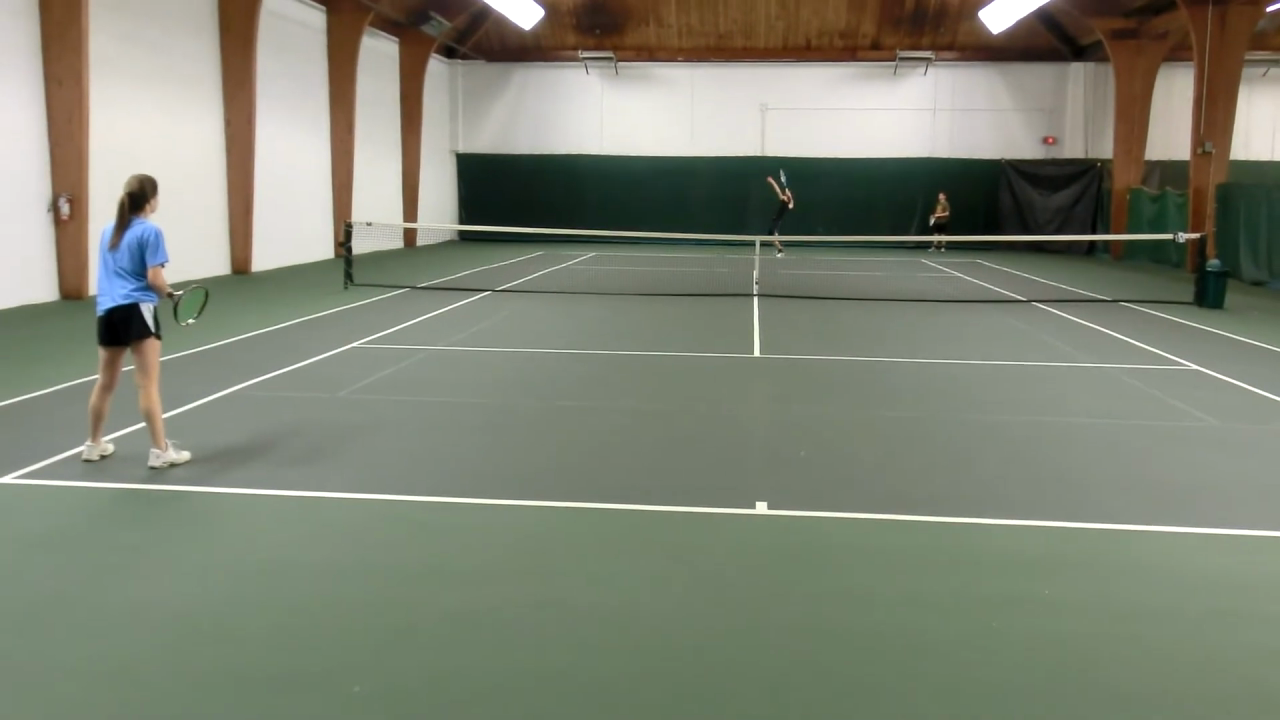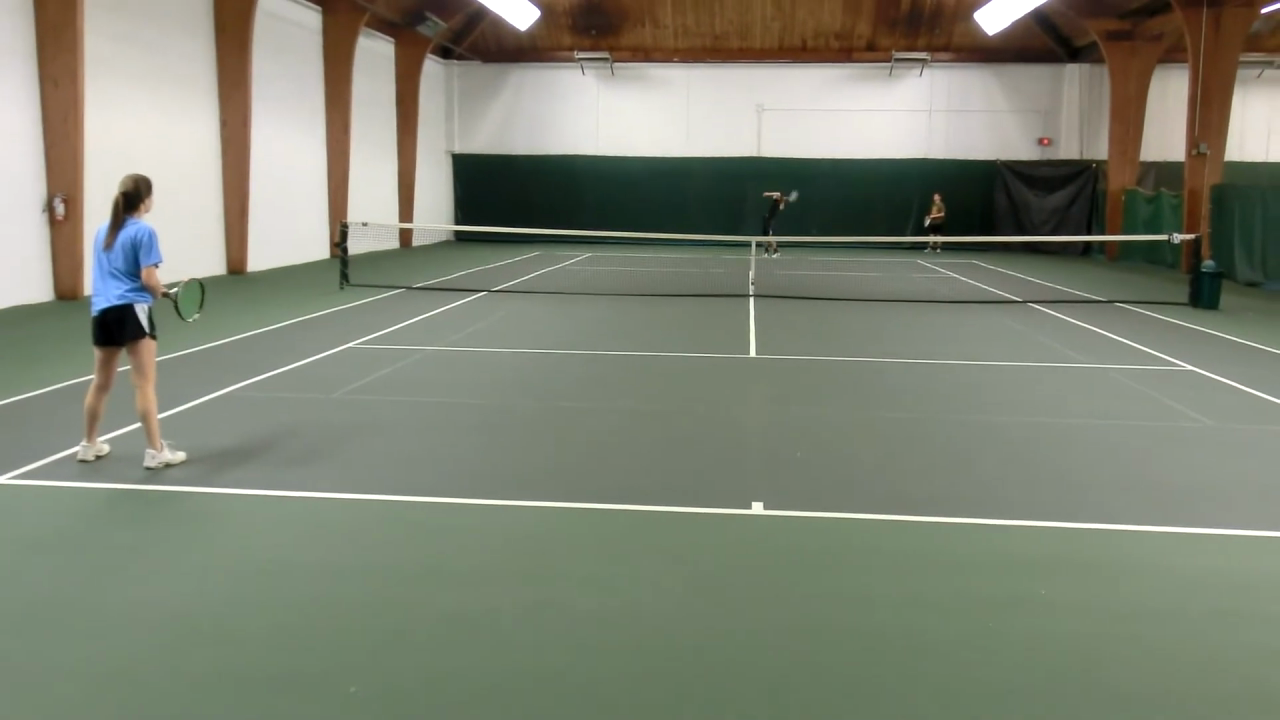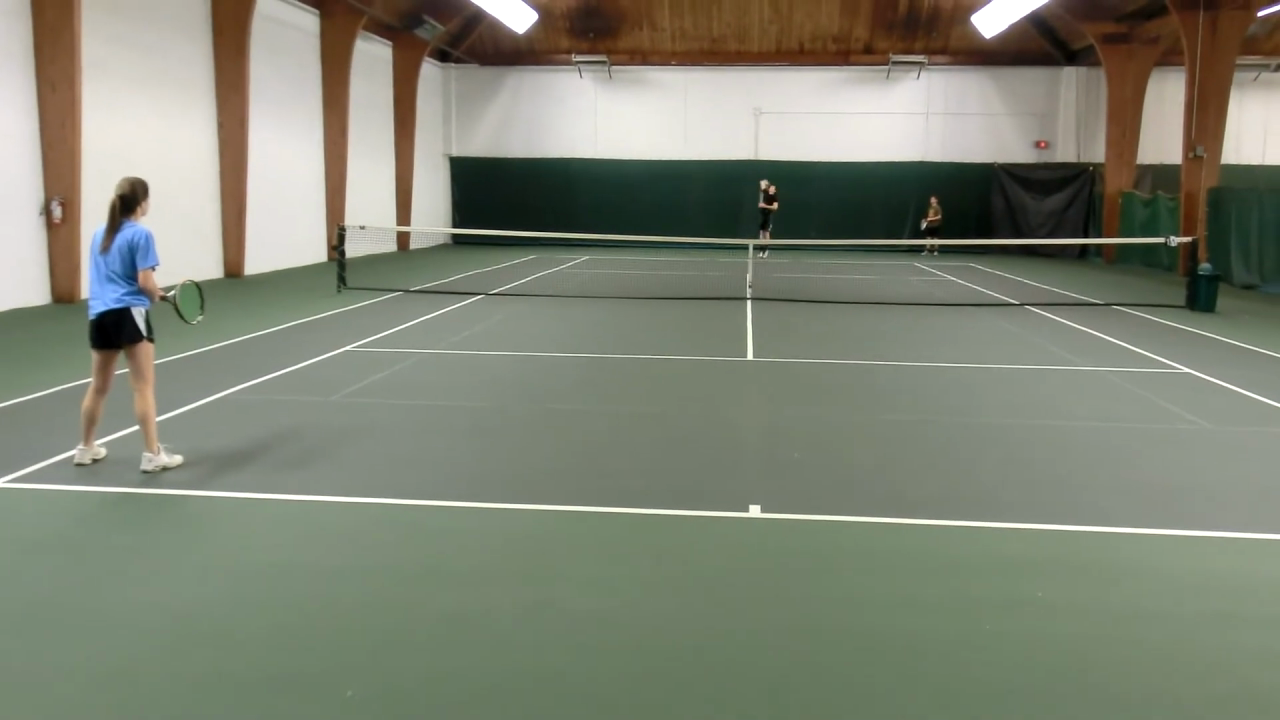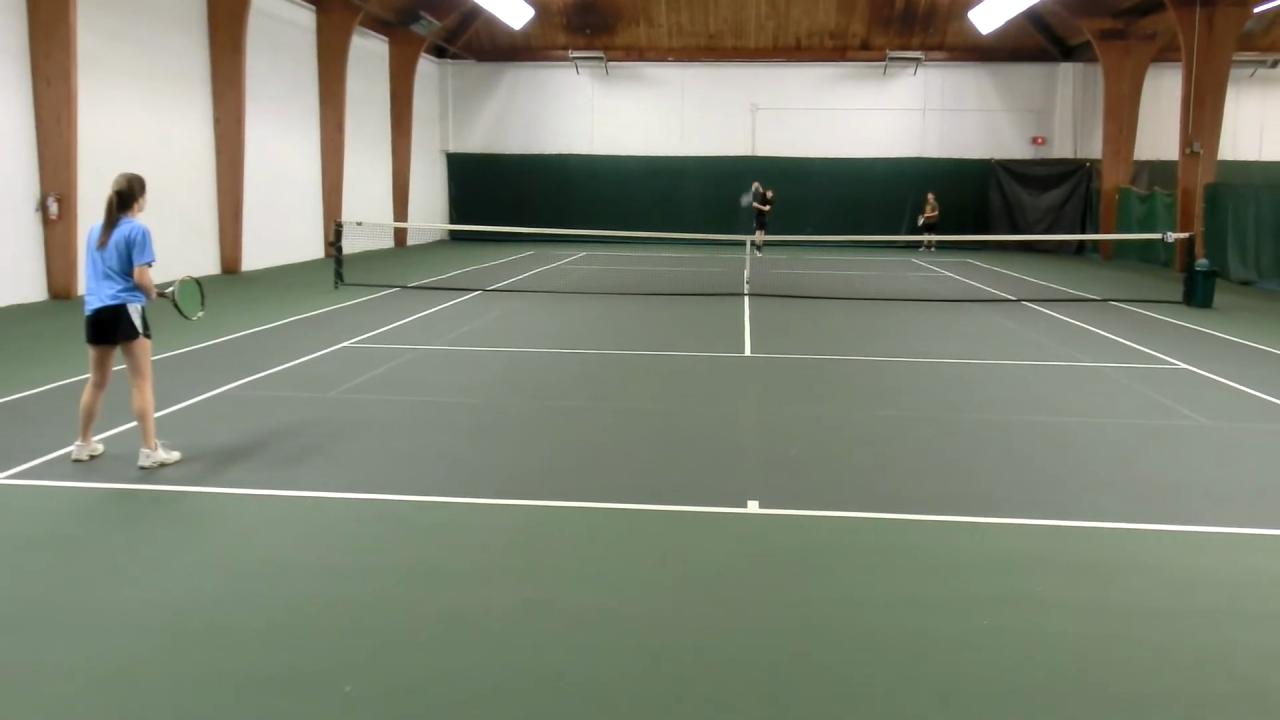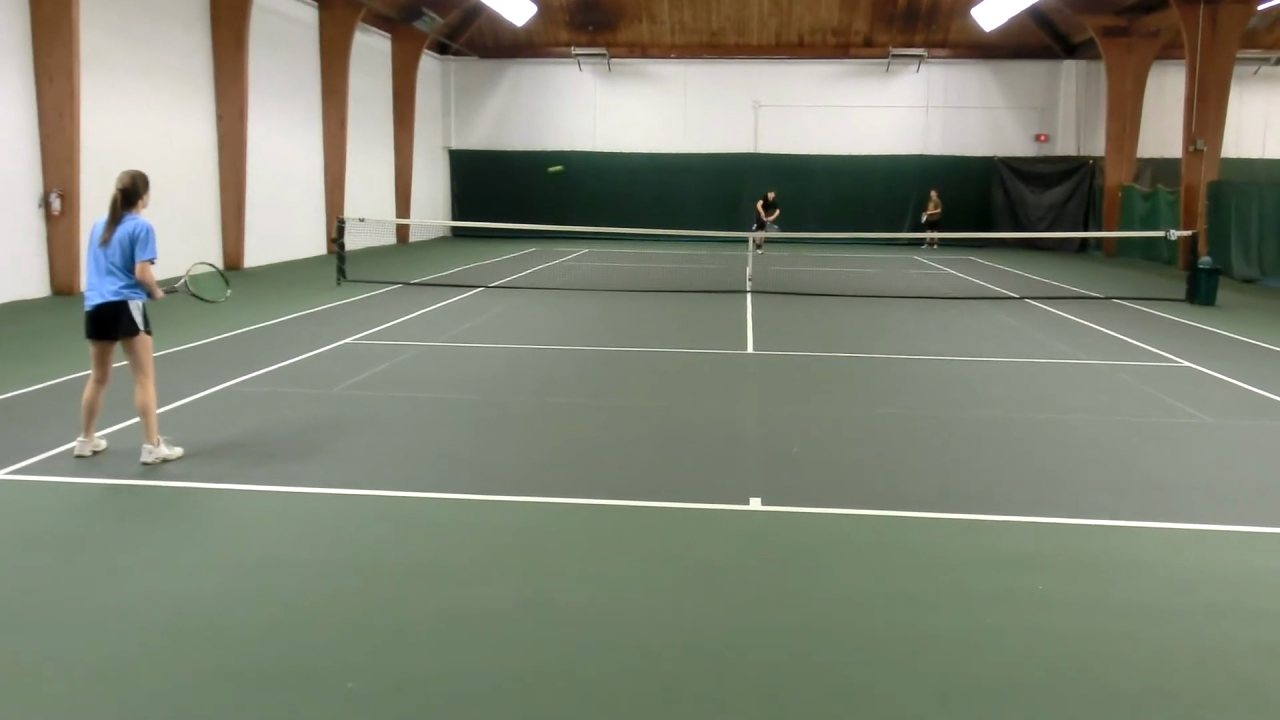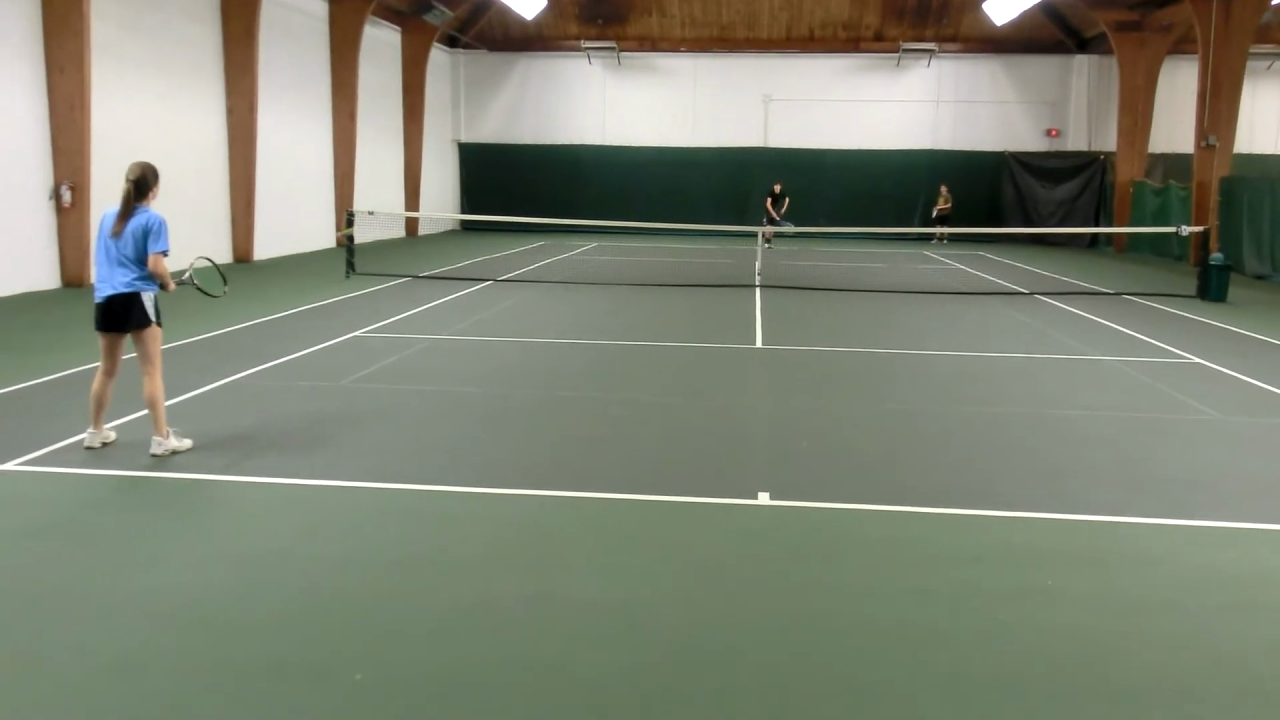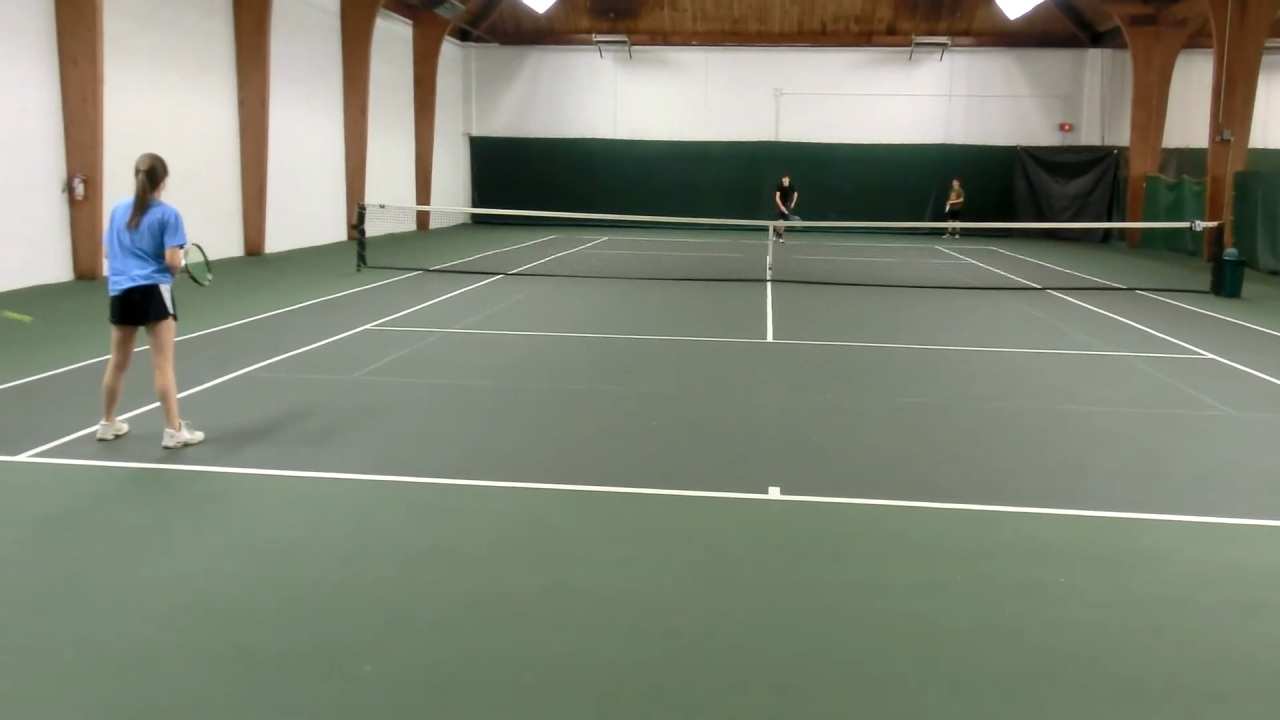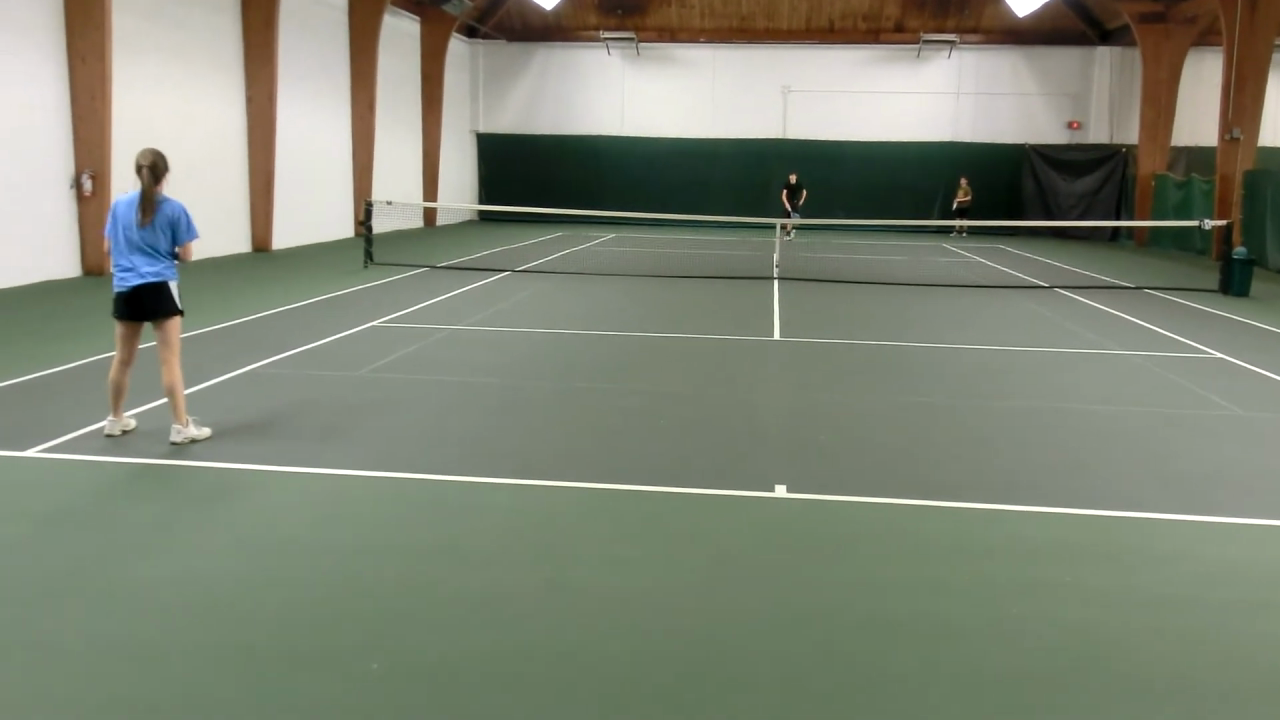
dt=0.2s
person 1, frame 1
left shoulder: (109, 231)
right shoulder: (149, 231)
right elbow: (154, 279)
right wrist: (166, 292)
left hip: (107, 311)
right hip: (136, 310)
left knee: (105, 382)
right knee: (148, 384)
left ankle: (93, 444)
right ankle: (160, 450)
person 1, frame 2
left shoulder: (103, 231)
right shoulder: (143, 232)
right elbow: (148, 279)
right wrist: (160, 292)
left hip: (101, 311)
right hip: (131, 310)
left knee: (101, 382)
right knee: (144, 384)
left ankle: (89, 444)
right ankle: (155, 451)
person 1, frame 3
left shoulder: (100, 234)
right shoulder: (140, 234)
right elbow: (145, 282)
right wrist: (157, 295)
left hip: (99, 315)
right hip: (128, 313)
left knee: (98, 385)
right knee: (143, 387)
left ankle: (86, 447)
right ankle: (152, 454)
person 1, frame 4
left shoulder: (96, 230)
right shoulder: (137, 230)
left elbow: (96, 272)
right elbow: (140, 277)
right wrist: (151, 293)
left hip: (95, 311)
right hip: (124, 309)
left knee: (97, 381)
right knee: (142, 383)
left ankle: (83, 443)
right ankle: (150, 450)
person 1, frame 5
left shoulder: (100, 225)
right shoulder: (141, 228)
left elbow: (96, 268)
right elbow: (142, 274)
right wrist: (155, 291)
left hip: (95, 307)
right hip: (125, 306)
left knee: (98, 377)
right knee: (144, 379)
left ankle: (86, 439)
right ankle: (152, 446)
person 1, frame 6
left shoulder: (108, 217)
right shoulder: (153, 220)
left elbow: (99, 259)
right elbow: (155, 266)
right wrist: (168, 283)
left hip: (105, 299)
right hip: (136, 298)
left knee: (106, 369)
right knee: (152, 371)
left ankle: (95, 431)
right ankle: (161, 437)
person 1, frame 7
left shoulder: (118, 210)
right shoulder: (167, 214)
left elbow: (107, 252)
right elbow: (173, 261)
right wrist: (177, 268)
left hip: (120, 292)
right hip: (153, 291)
left knee: (118, 362)
right knee: (163, 364)
left ankle: (108, 423)
right ankle: (173, 430)
person 1, frame 8
left shoulder: (119, 205)
right shoulder: (174, 209)
left elbow: (108, 248)
right elbow: (186, 256)
left hip: (125, 289)
right hip: (160, 287)
left knee: (123, 358)
right knee: (170, 360)
left ankle: (115, 419)
right ankle: (181, 426)
